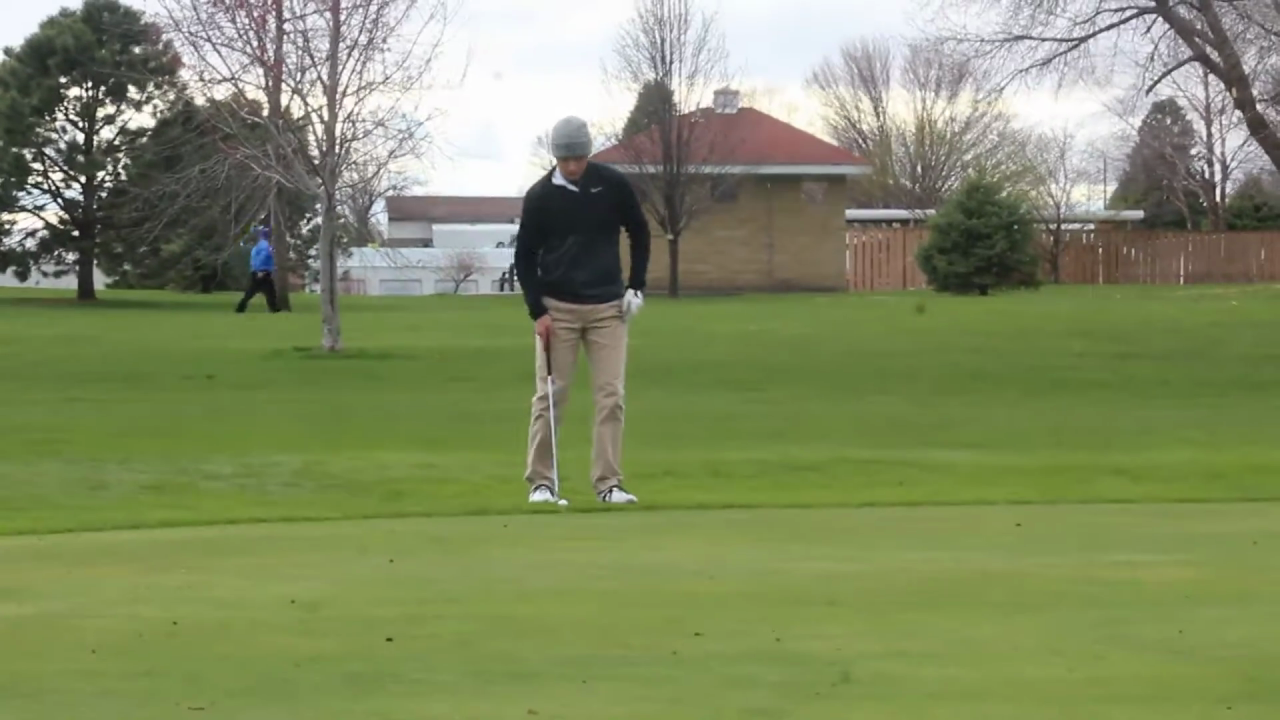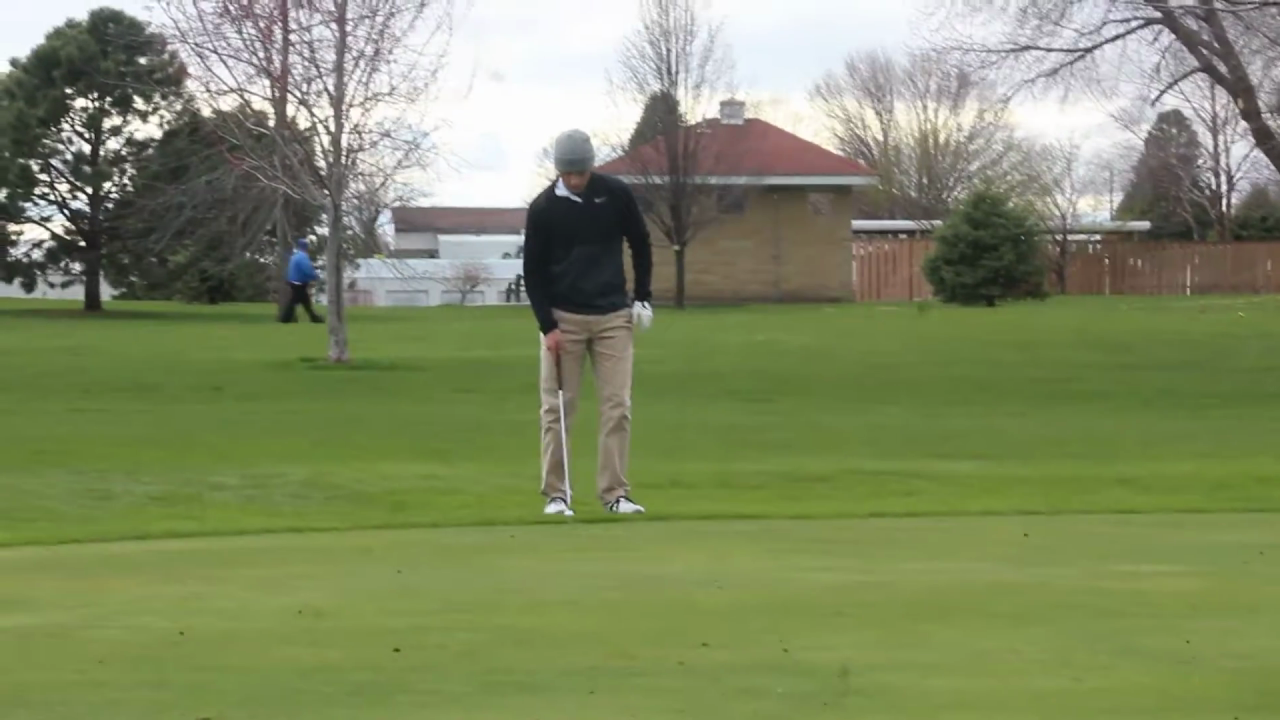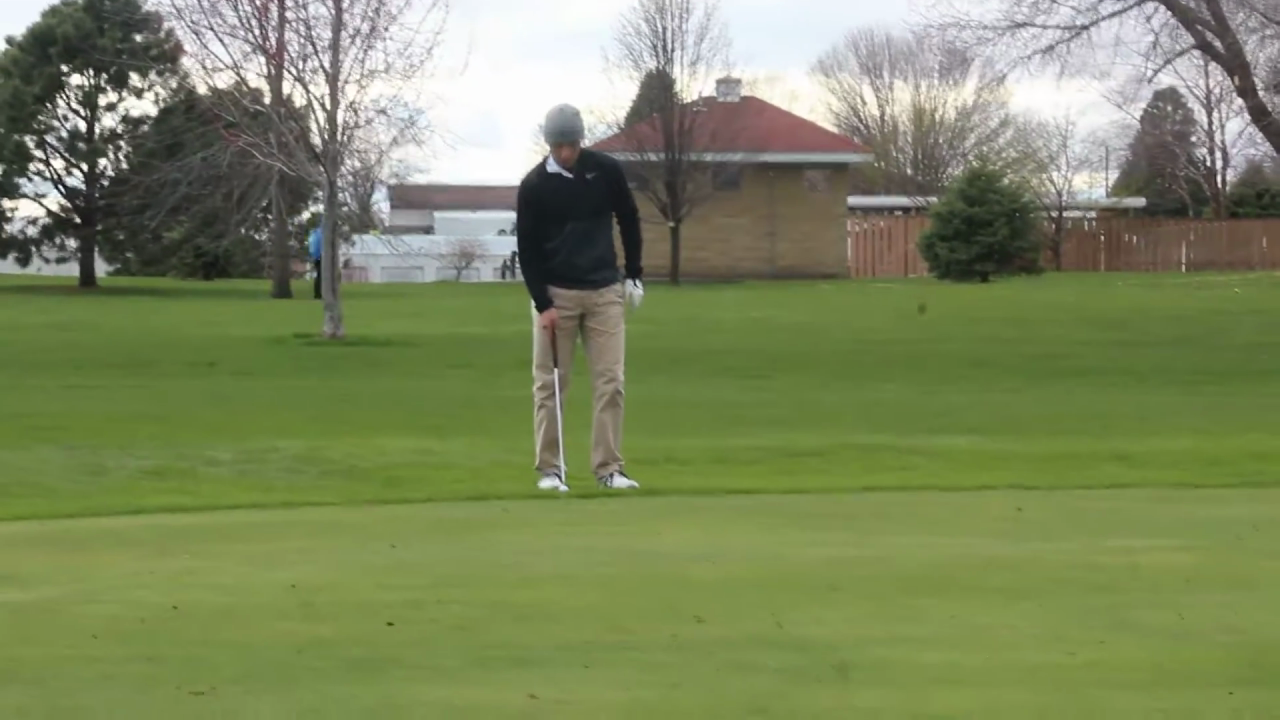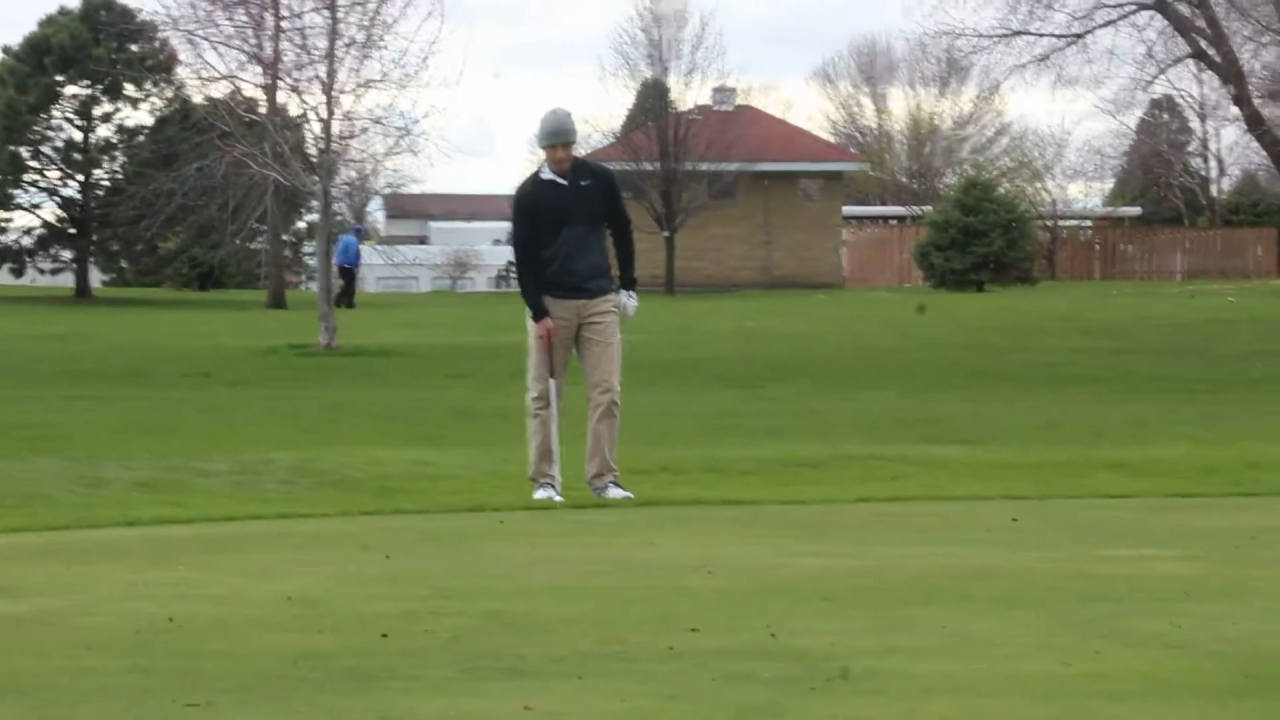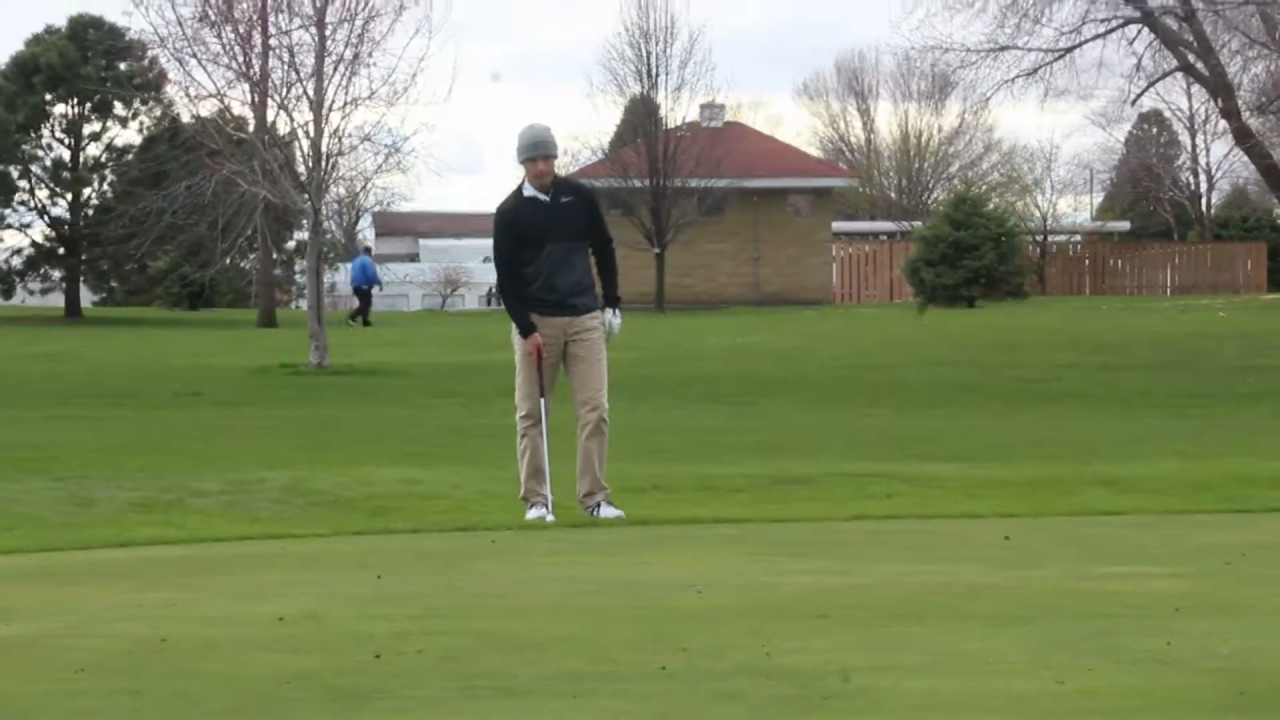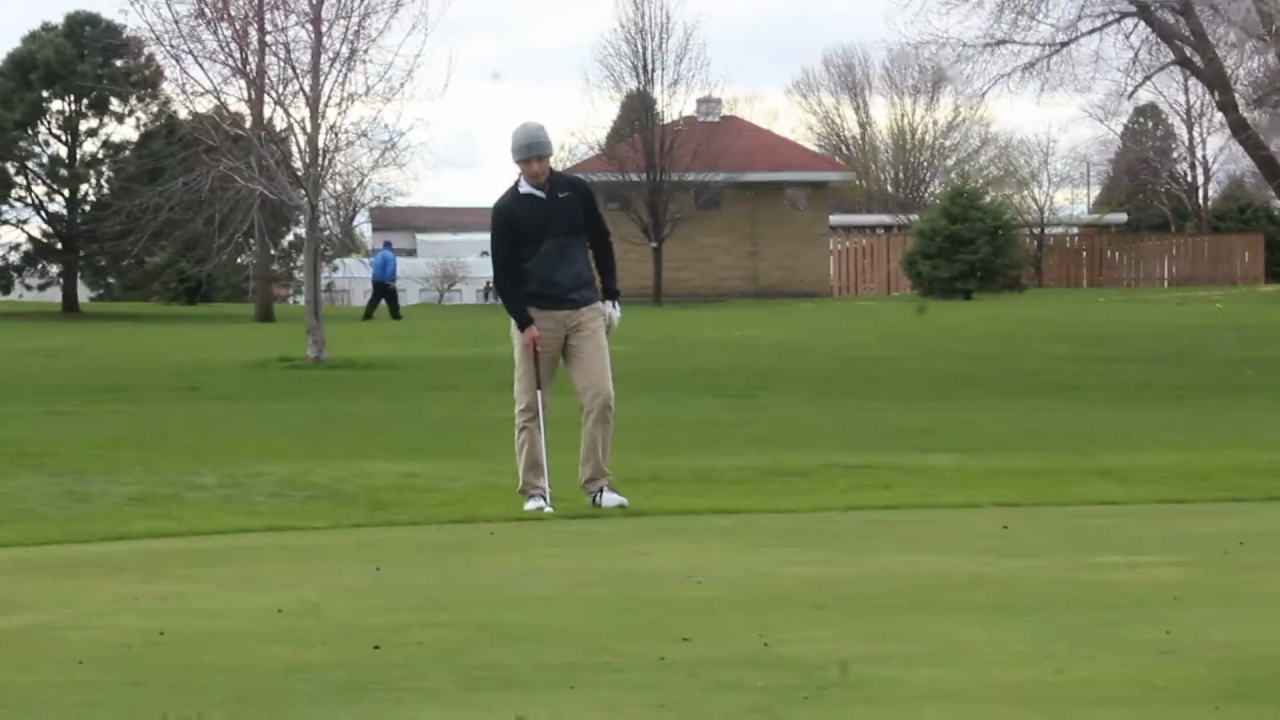
dt=0.4s
person 1, frame 1
left shoulder: (614, 184)
right shoulder: (540, 196)
left elbow: (639, 234)
right elbow: (525, 256)
left wrist: (636, 285)
right wrist: (537, 311)
left hip: (607, 306)
right hip: (556, 307)
left knee: (610, 395)
right knee: (548, 394)
left ankle: (607, 482)
right ankle: (540, 480)
person 1, frame 2
left shoulder: (617, 194)
right shoulder: (543, 208)
left elbow: (640, 244)
right elbow: (533, 271)
left wrist: (642, 297)
right wrist: (547, 325)
left hip: (613, 315)
right hip: (562, 317)
left knee: (617, 406)
right knee: (556, 407)
left ankle: (614, 492)
right ankle: (555, 493)
person 1, frame 3
left shoulder: (607, 170)
right shoulder: (533, 185)
left elbow: (629, 220)
right elbow: (527, 249)
left wrist: (634, 275)
right wrist: (542, 303)
left hip: (605, 290)
right hip: (555, 294)
left knee: (610, 381)
right knee: (549, 383)
left ankle: (608, 467)
right ankle: (549, 469)
person 1, frame 4
left shoulder: (600, 179)
right shoulder: (529, 194)
left elbow: (622, 231)
right elbow: (524, 258)
left wrist: (628, 285)
right wrist: (538, 313)
left hip: (600, 301)
right hip: (550, 304)
left knee: (606, 392)
right knee: (542, 394)
left ankle: (603, 478)
right ankle: (544, 479)
person 1, frame 5
left shoulder: (581, 196)
right shoulder: (510, 212)
left elbow: (604, 249)
right elbow: (506, 277)
left wrist: (612, 303)
right wrist: (526, 328)
left hip: (585, 318)
right hip: (535, 322)
left knee: (594, 409)
right knee: (530, 413)
left ankle: (594, 497)
right ankle: (536, 498)
person 1, frame 6
left shoulder: (577, 191)
right shoulder: (507, 208)
left elbow: (601, 243)
right elbow: (503, 272)
left wrist: (611, 296)
right wrist: (523, 323)
left hip: (585, 310)
right hip: (535, 315)
left knee: (600, 396)
right knee: (529, 406)
left ankle: (597, 484)
right ankle: (534, 490)
